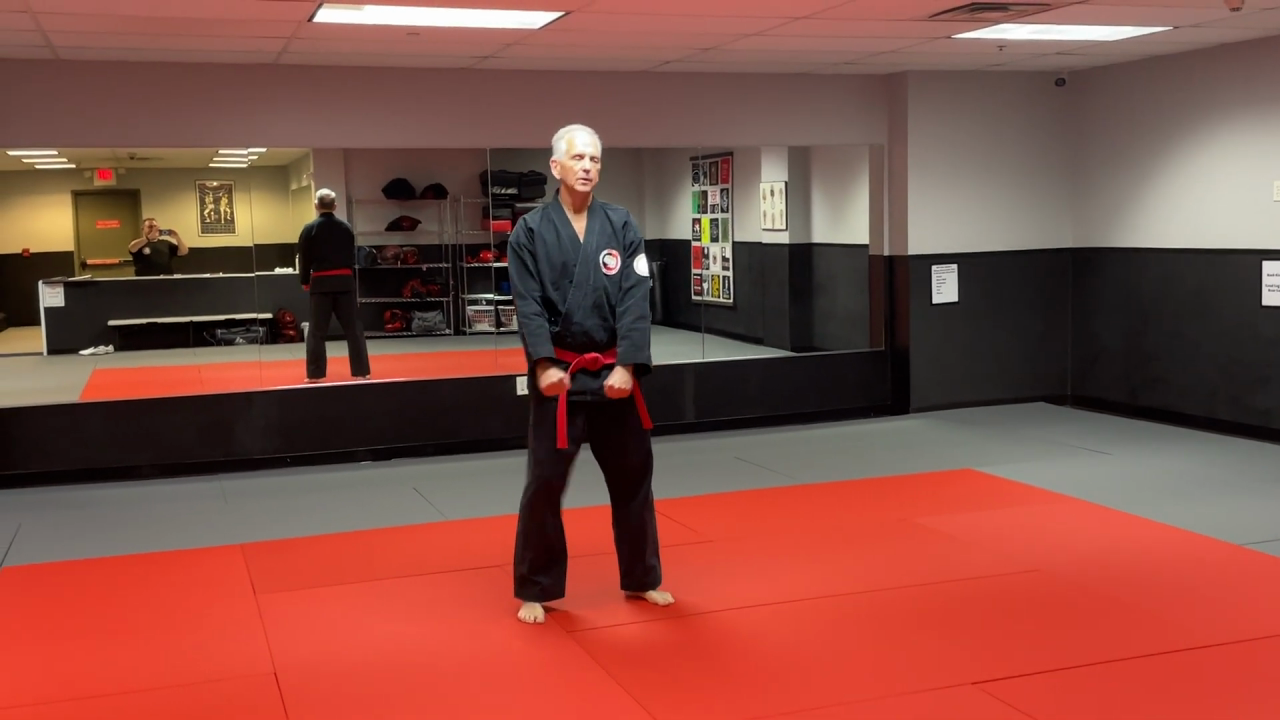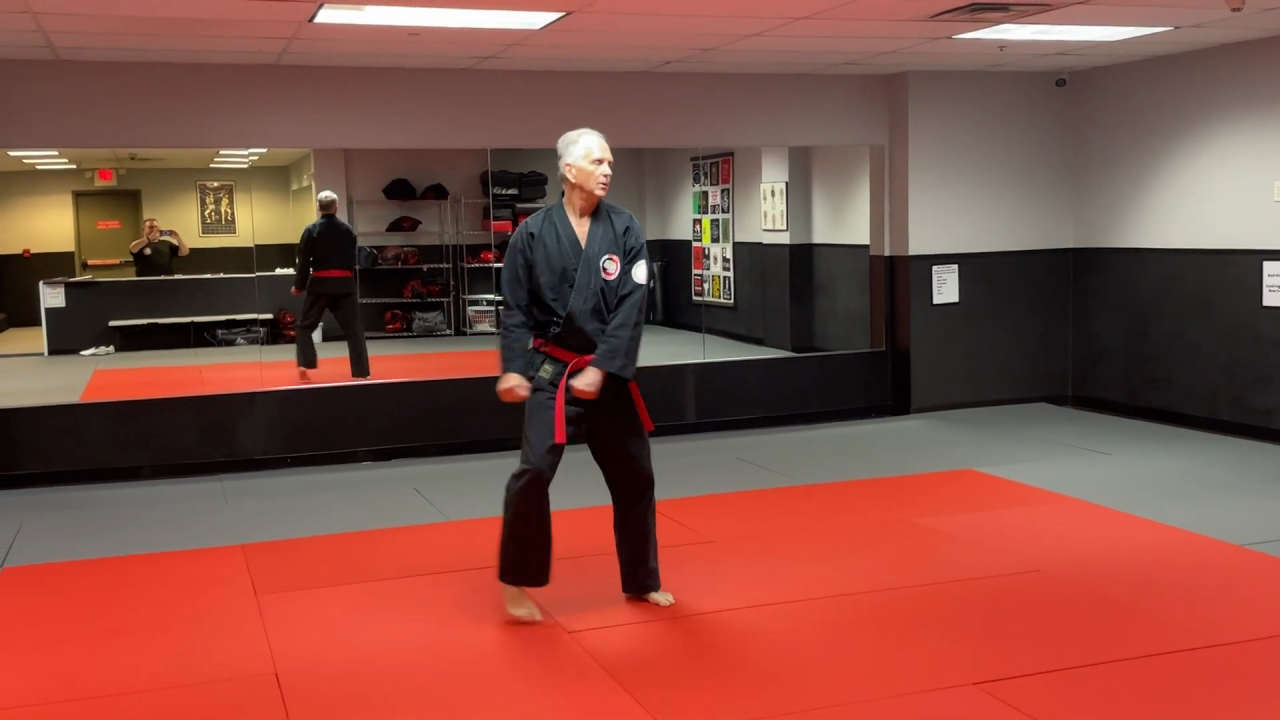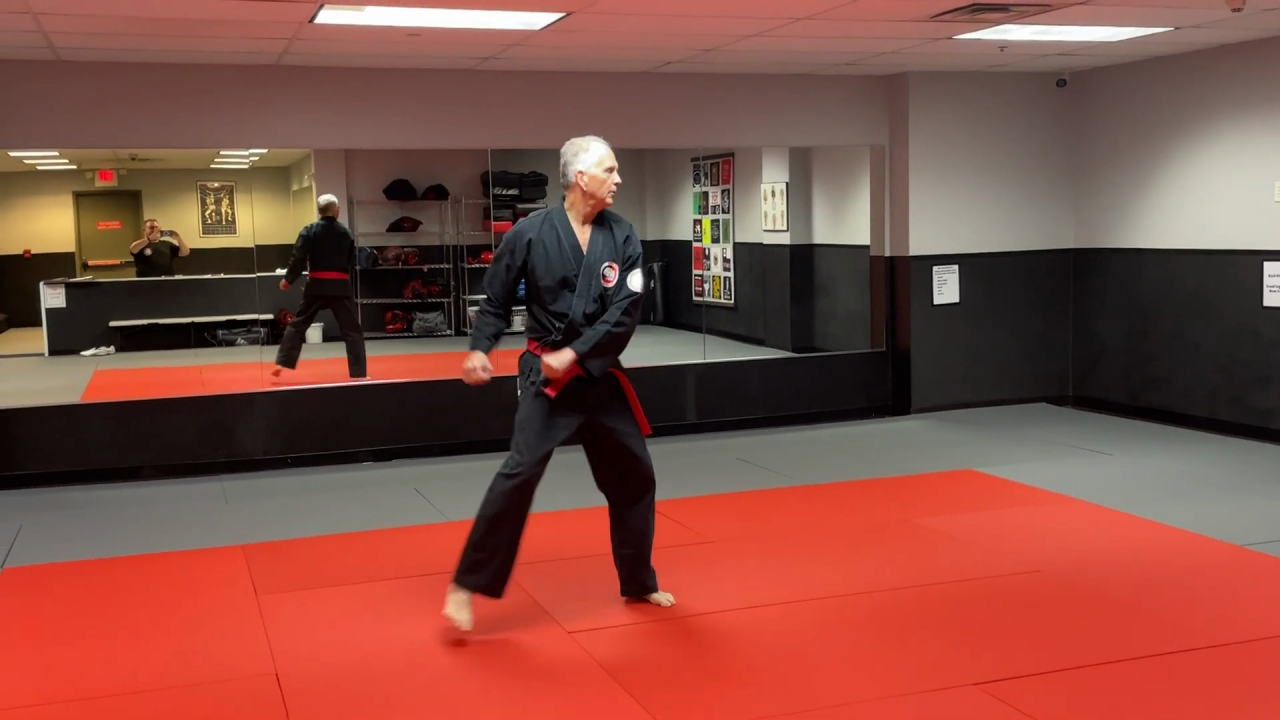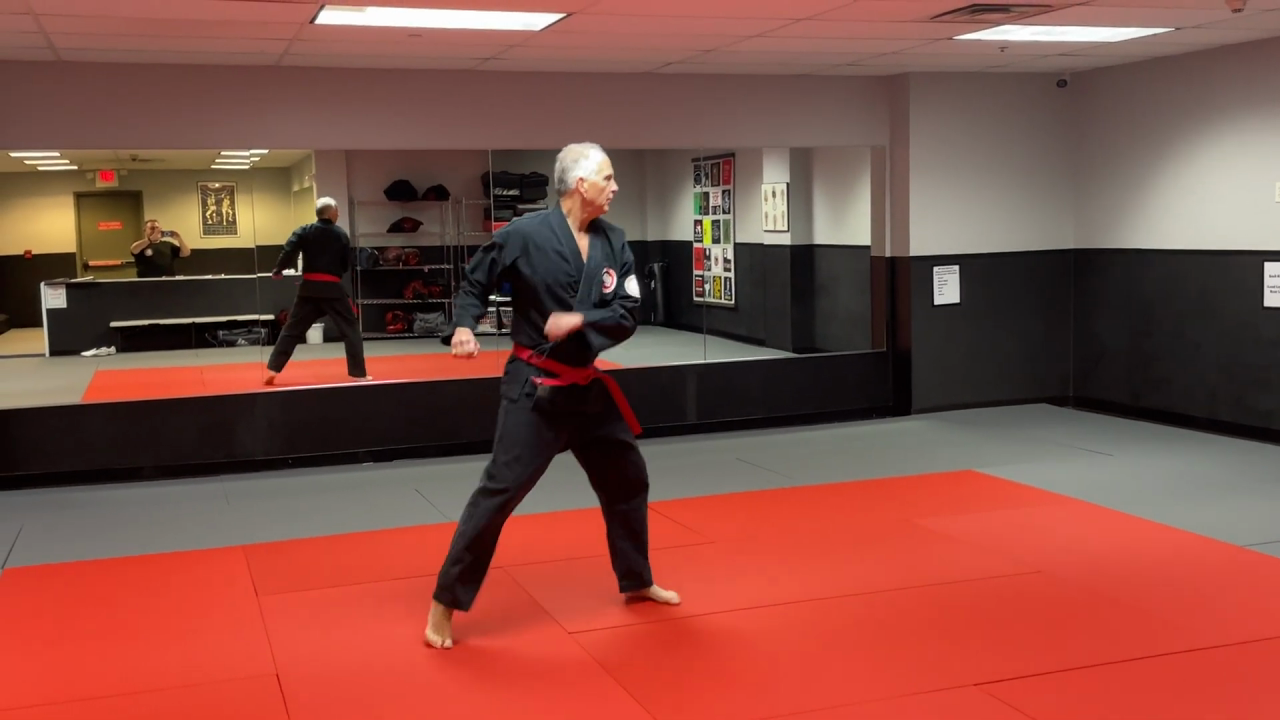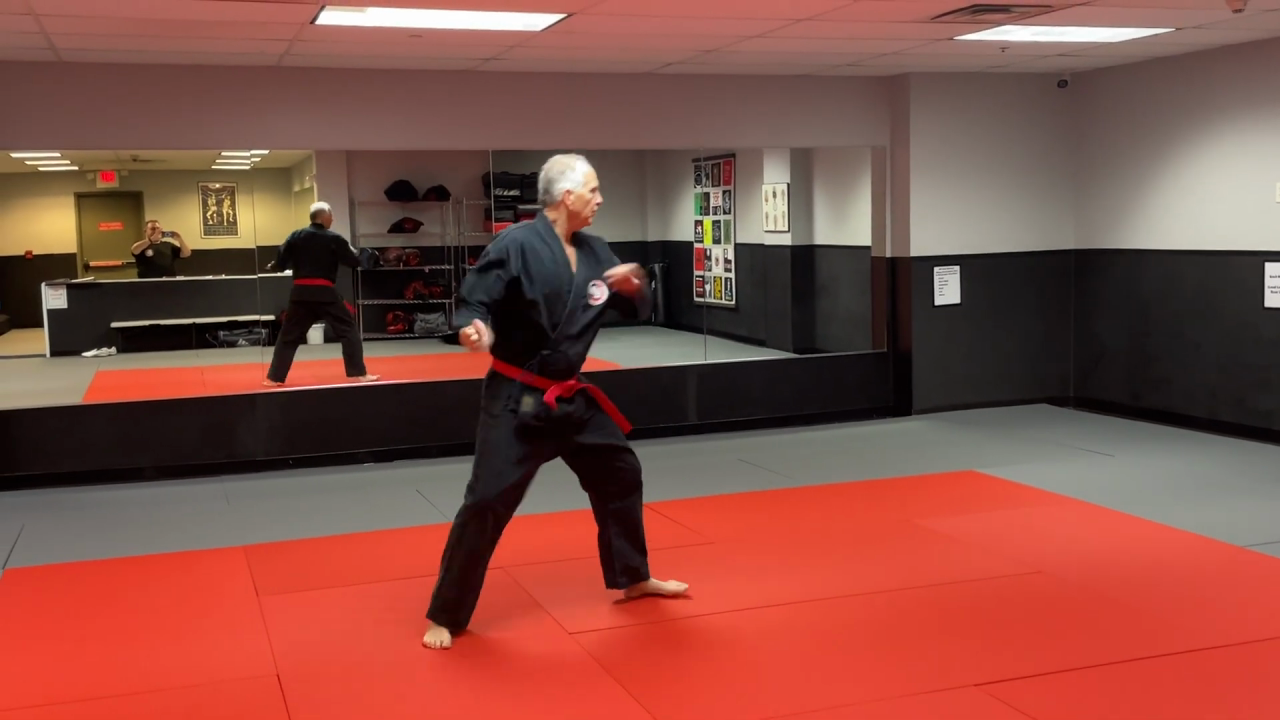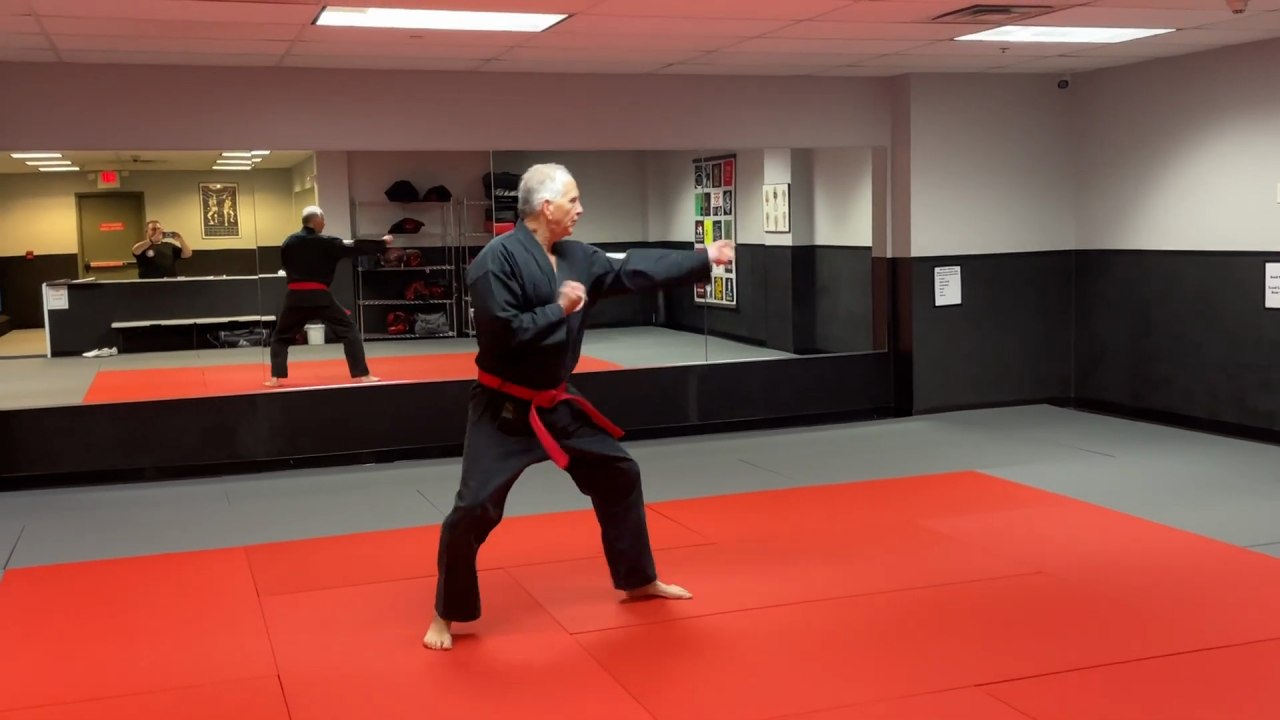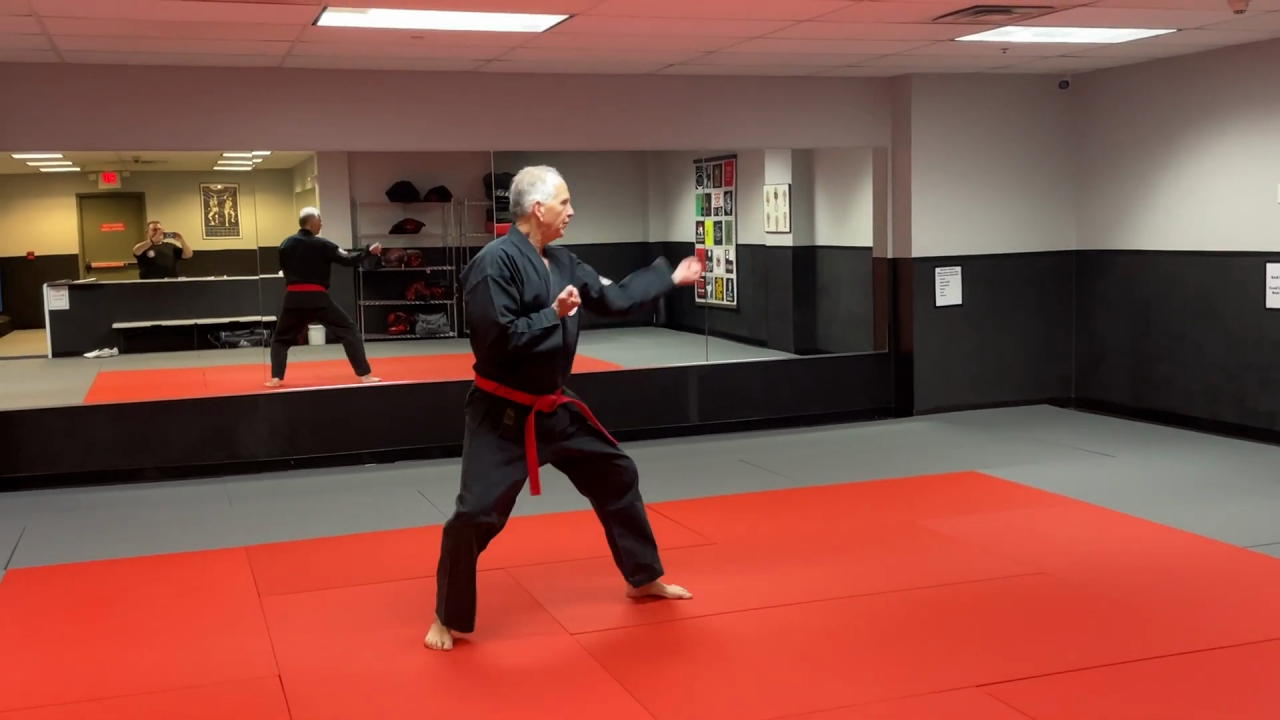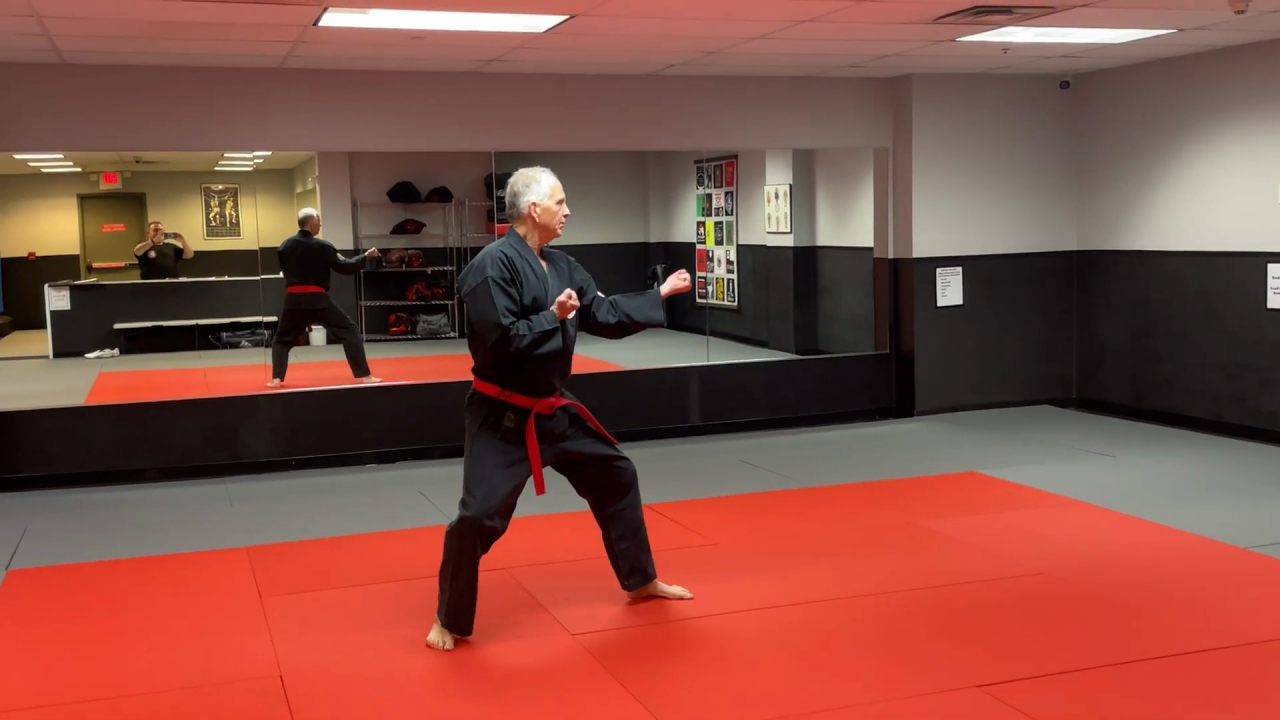
dt=0.1s
person 1, frame 1
left shoulder: (620, 223)
right shoulder: (531, 230)
left elbow: (637, 300)
right elbow: (529, 306)
left wrist: (628, 365)
right wrist: (543, 365)
left hip: (615, 370)
right hip: (559, 372)
left knee: (632, 477)
right knee: (546, 482)
left ankle: (642, 579)
right ankle: (538, 589)
person 1, frame 2
left shoulder: (625, 228)
right shoulder: (534, 232)
left elbow: (631, 307)
right elbow: (516, 307)
left wrist: (602, 368)
right wrist: (513, 368)
left hip: (608, 374)
right hip: (553, 371)
left knee: (635, 479)
right knee: (534, 472)
left ankle: (642, 582)
right ankle: (520, 582)
person 1, frame 3
left shoulder: (622, 234)
right shoulder: (533, 231)
left elbow: (626, 311)
right elbow: (498, 293)
left wrist: (576, 352)
right wrist: (480, 346)
left hip: (601, 375)
right hip: (545, 375)
left knee: (635, 477)
right knee: (519, 475)
left ankle: (638, 583)
right ankle: (467, 587)
person 1, frame 4
left shoulder: (613, 242)
right shoulder: (527, 233)
left elbow: (626, 316)
right elbow: (475, 280)
left wrist: (581, 321)
right wrist: (463, 326)
left hip: (586, 384)
right hip: (534, 384)
left knee: (628, 477)
right knee: (501, 488)
left ankle: (636, 580)
right ankle: (447, 603)
person 1, frame 5
left shoulder: (593, 251)
right shoulder: (514, 248)
left elbow: (634, 309)
right elbow: (474, 301)
left wrist: (632, 285)
right wrist: (473, 325)
left hip: (569, 394)
right hip: (515, 397)
left knee: (619, 471)
right knee: (487, 507)
left ankle: (633, 577)
right ankle: (445, 615)
person 1, frame 6
left shoulder: (578, 256)
right shoulder: (498, 258)
left elbow: (636, 269)
right elbow: (500, 334)
left wrist: (702, 258)
right wrist: (558, 310)
left hip: (555, 403)
right hip: (503, 407)
left knee: (620, 474)
right knee: (474, 510)
left ankle: (638, 579)
right ankle: (448, 613)
person 1, frame 7
left shoulder: (563, 262)
right shoulder: (494, 262)
left elbow: (612, 298)
right elbow: (499, 338)
left wrist: (671, 276)
right wrist: (553, 314)
left hip: (554, 407)
right hip: (502, 412)
left knee: (617, 475)
right knee: (476, 514)
left ankle: (644, 577)
right ankle: (449, 617)
person 1, frame 8
left shoulder: (560, 265)
right shoulder: (494, 264)
left elbow: (604, 316)
right elbow: (500, 341)
left wrist: (660, 294)
right wrist: (553, 317)
left hip: (553, 409)
right hip: (501, 415)
left knee: (616, 476)
right knee: (479, 517)
left ankle: (640, 579)
right ankle: (450, 619)
person 2, frame 1
left shoulder: (310, 229)
right shoulder: (346, 228)
left elbow: (304, 259)
right elbow: (351, 256)
left wrist: (305, 281)
left hip: (320, 282)
right hip: (344, 281)
left knee: (316, 330)
right knee: (353, 328)
left ankle: (315, 374)
right ankle: (361, 372)
person 2, frame 2
left shoulder: (312, 230)
right shoulder: (348, 230)
left elbow: (304, 260)
right elbow: (353, 259)
left wrist: (299, 285)
left hip: (320, 283)
right hip: (345, 283)
left knee: (305, 327)
right knee: (354, 329)
left ankle: (306, 364)
right ankle: (361, 373)
person 2, frame 3
left shoulder: (310, 230)
right shoulder: (345, 232)
left elbow: (298, 257)
right elbow: (351, 261)
left wrist: (289, 279)
left hip: (316, 285)
right hip: (340, 286)
left knee: (298, 325)
right knee: (352, 330)
left ankle: (282, 363)
right ankle: (359, 373)
person 2, frame 4
left shoulder: (304, 231)
right shoulder: (341, 234)
left elbow: (288, 252)
right elbow: (346, 265)
left wrist: (278, 270)
left hip: (309, 287)
right hip: (333, 288)
left knee: (292, 329)
right knee: (350, 329)
left ankle: (273, 369)
right ankle: (358, 373)
person 2, frame 5
left shoulder: (296, 236)
right shoulder: (334, 239)
left elbow: (280, 262)
right elbow: (353, 262)
left wrist: (272, 267)
right wrist: (351, 250)
left hip: (300, 292)
right hip: (324, 293)
left knee: (288, 337)
right knee: (349, 330)
left ankle: (275, 378)
right ankle: (358, 373)
person 2, frame 6
left shoulder: (290, 242)
right shoulder: (327, 243)
left elbow: (287, 266)
right elbow: (355, 248)
right wrist: (382, 243)
left hip: (295, 297)
right hip: (319, 296)
left knee: (280, 337)
right knee: (348, 331)
left ankle: (276, 377)
right ankle: (362, 374)
person 2, frame 7
left shoulder: (286, 245)
right shoulder: (322, 245)
right elbow: (347, 260)
right wrist: (369, 252)
left hip: (294, 299)
right hip: (317, 298)
left knee: (281, 338)
right knee: (349, 331)
left ankle: (276, 377)
right ankle: (364, 374)
person 2, frame 8
left shoulder: (285, 246)
right shoulder: (321, 247)
right elbow: (345, 267)
right wrist: (366, 256)
left hip: (294, 300)
right hip: (317, 299)
left knee: (282, 339)
right knee: (349, 331)
left ankle: (277, 378)
right ankle: (364, 375)
